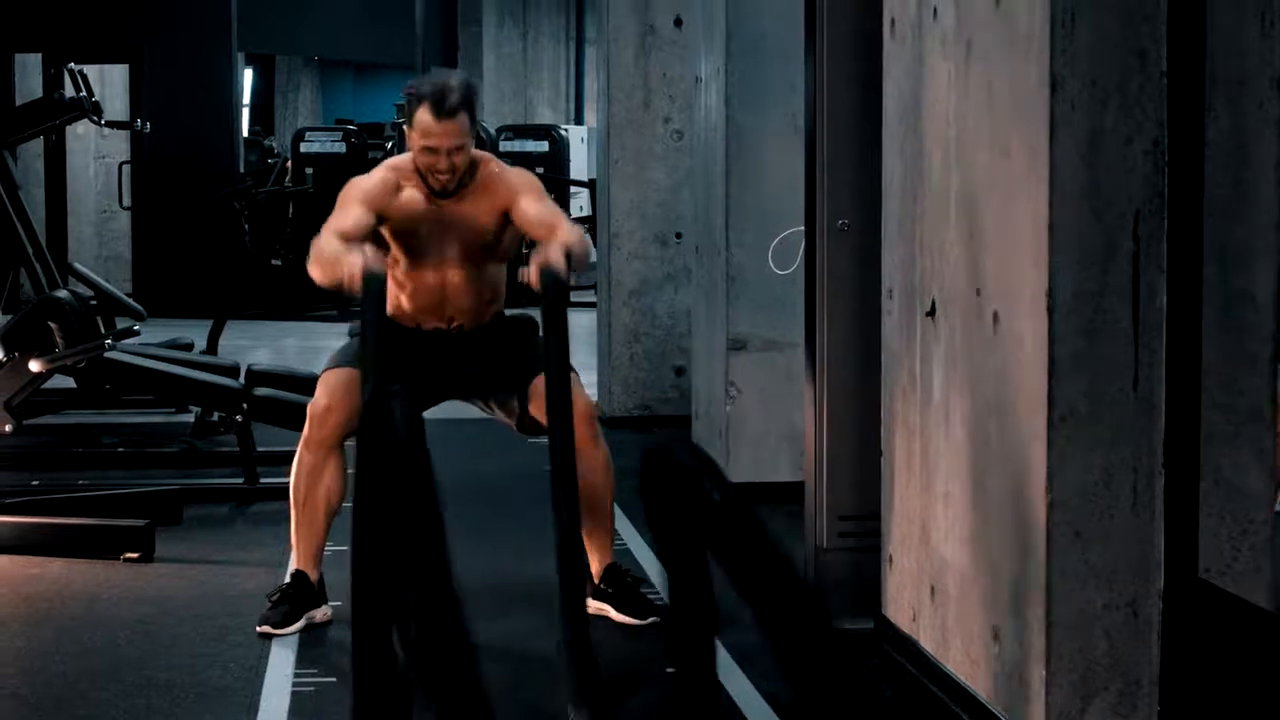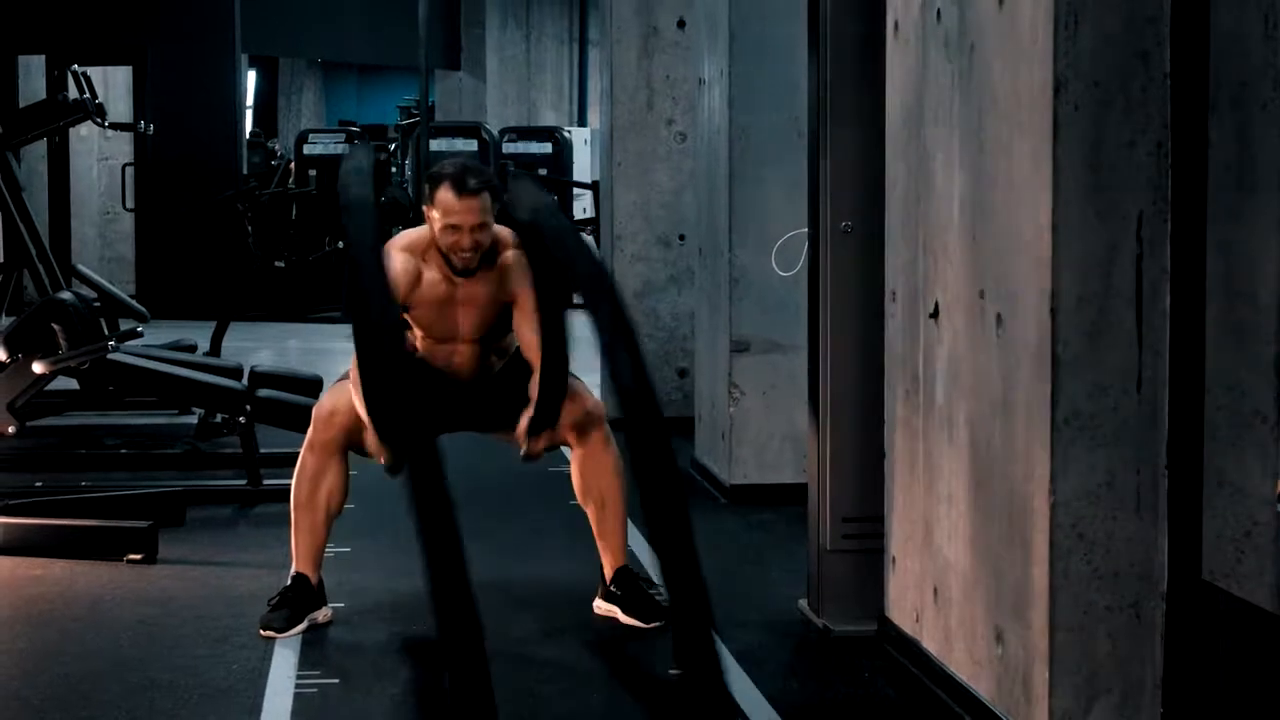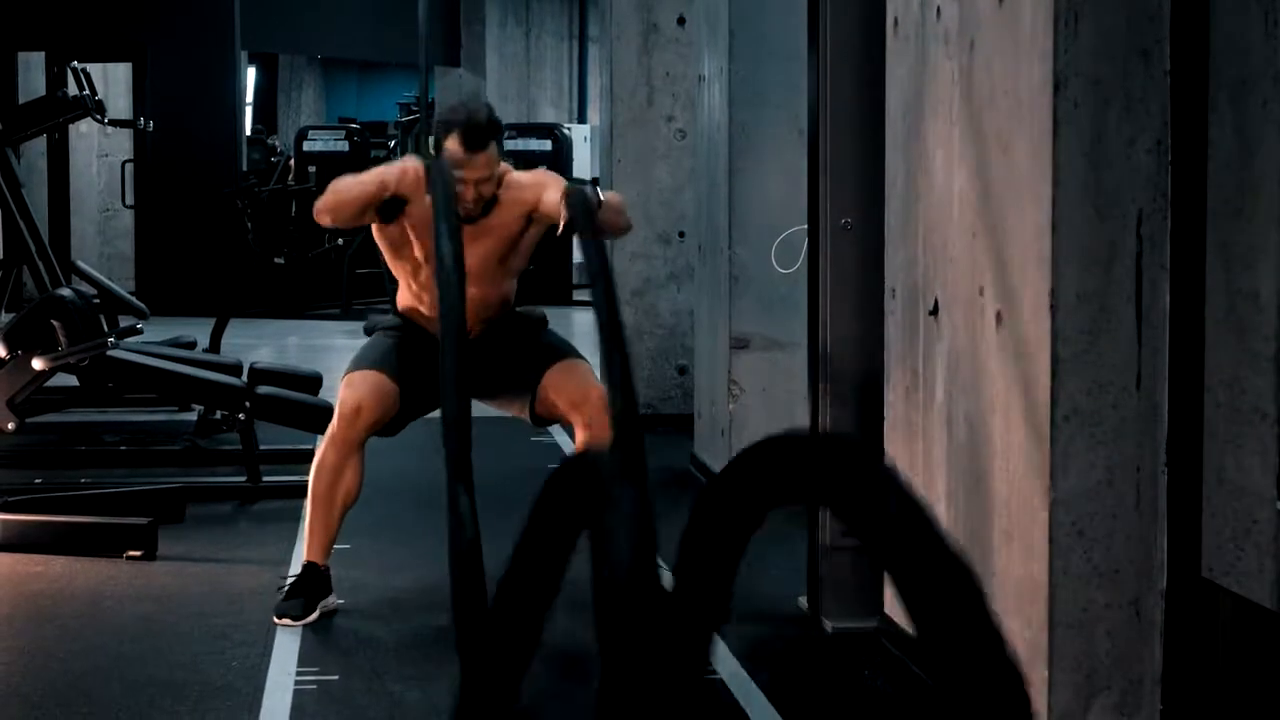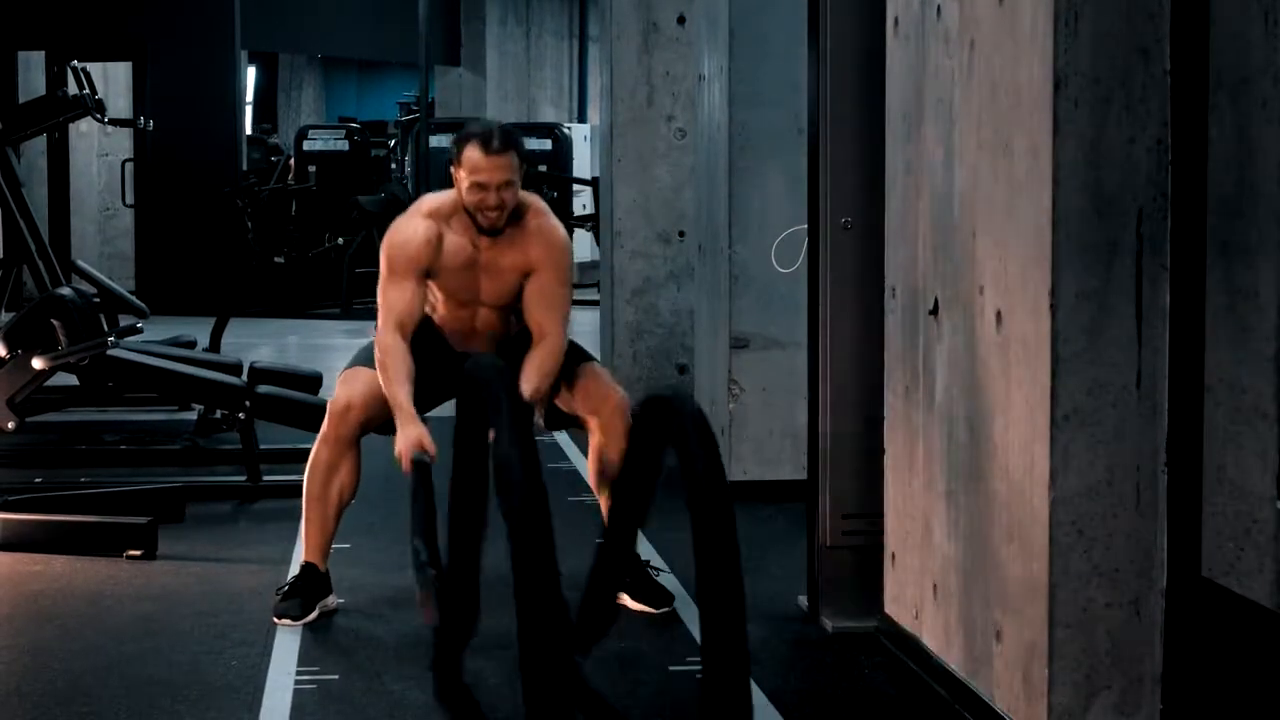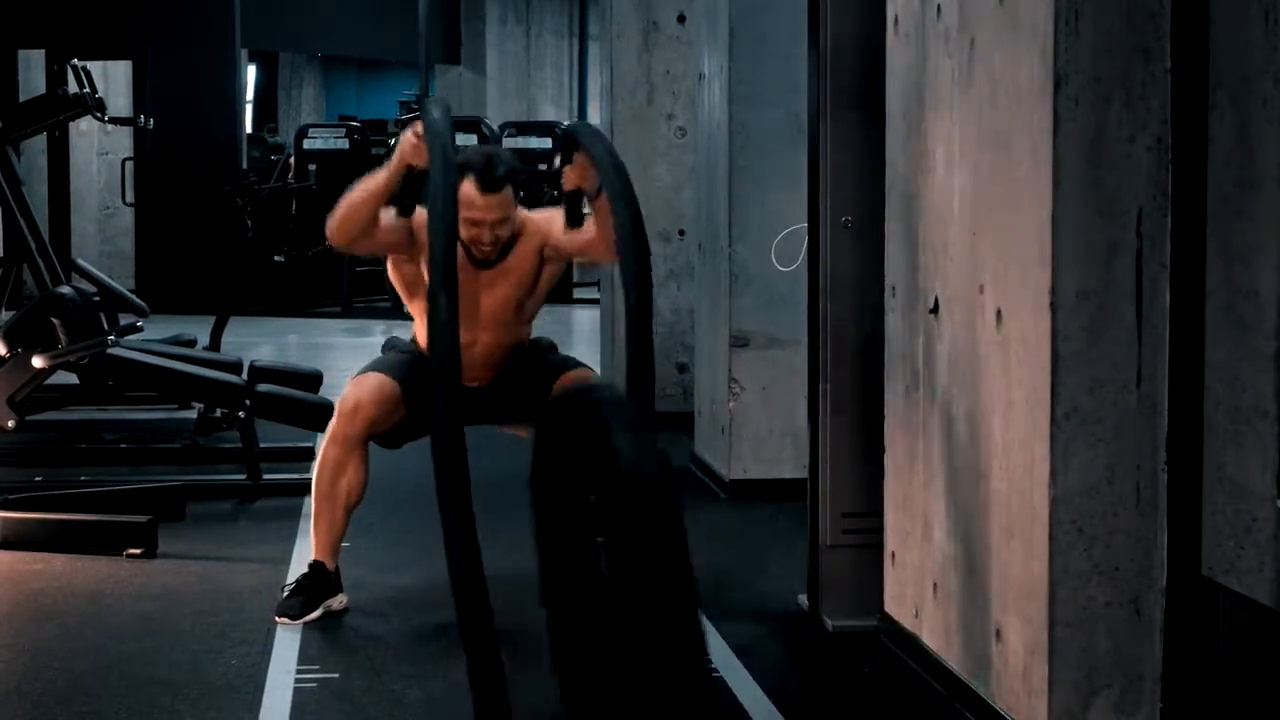
dt=1s
person 1, frame 1
left shoulder: (508, 183)
right shoulder: (379, 186)
left elbow: (565, 230)
right elbow: (320, 257)
left wrist: (561, 247)
right wrist: (347, 257)
left hip: (495, 338)
right hip: (404, 338)
left knee: (580, 415)
right knee: (325, 415)
left ankle: (607, 578)
right ankle: (303, 582)
person 1, frame 2
left shoulder: (519, 264)
right shoulder: (400, 262)
left elbow: (546, 358)
left wrist: (540, 411)
right wrist: (377, 419)
left hip: (500, 377)
left knee: (591, 419)
right knee: (329, 420)
left ankle: (618, 581)
right ankle: (305, 587)
person 1, frame 3
left shoulder: (528, 192)
right shoulder: (408, 190)
left elbow: (619, 221)
right elbow: (327, 210)
right wrist: (387, 176)
left hip: (503, 338)
right hip: (416, 338)
left knee: (594, 404)
right knee: (352, 411)
right ankle: (313, 576)
person 1, frame 4
left shoulder: (544, 233)
right shoulder: (419, 230)
left elbow: (549, 335)
right elbow: (392, 331)
right wrist: (406, 418)
left hip: (513, 344)
right hip: (430, 340)
left knee: (611, 406)
right knee: (345, 410)
left ankle: (625, 568)
right ankle: (313, 576)
person 1, frame 5
left shoulder: (540, 232)
right shoulder: (419, 229)
left elbow: (615, 245)
right elbow: (341, 232)
left wrist: (593, 190)
right wrist: (396, 168)
left hip: (517, 374)
right hip: (428, 372)
right knee: (352, 412)
right ankle: (322, 575)
